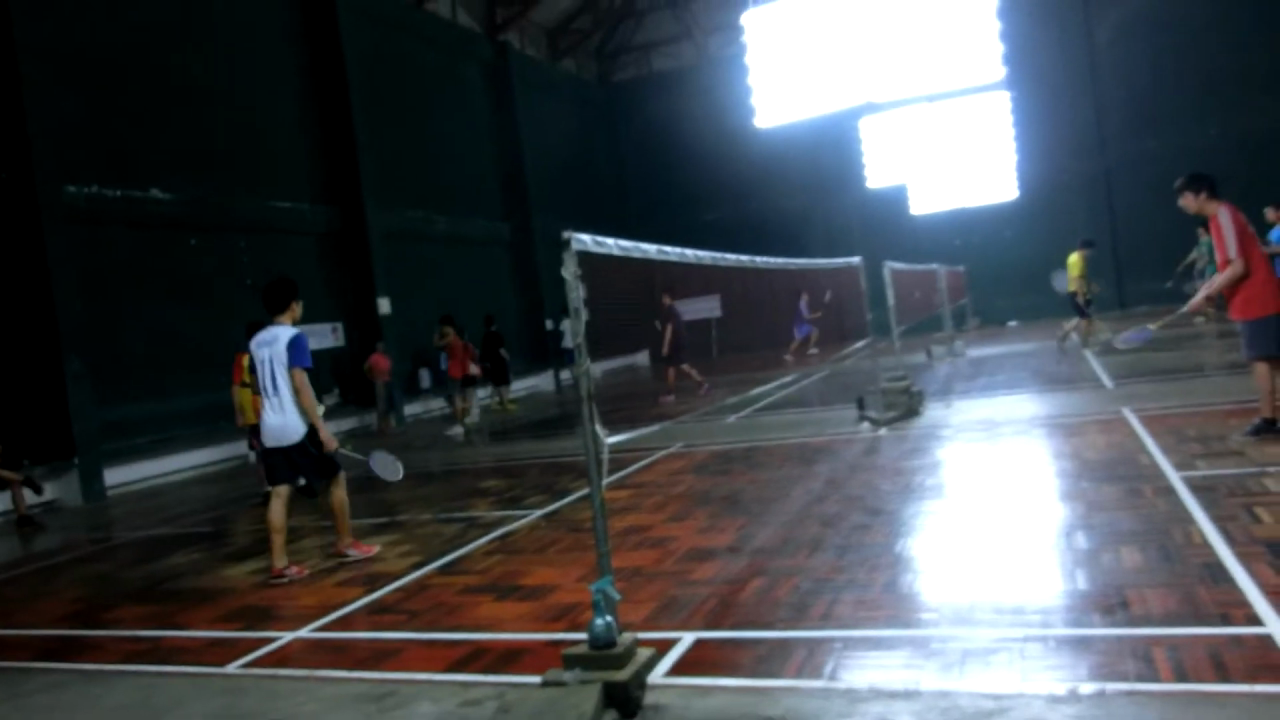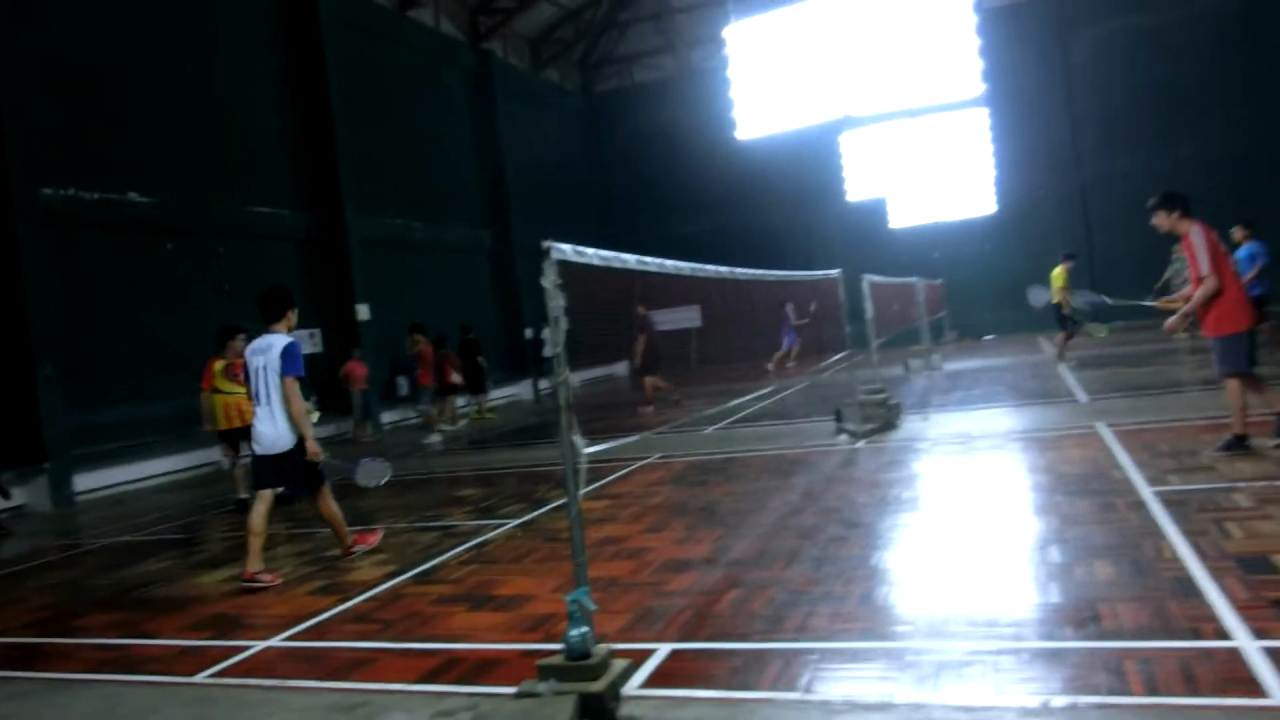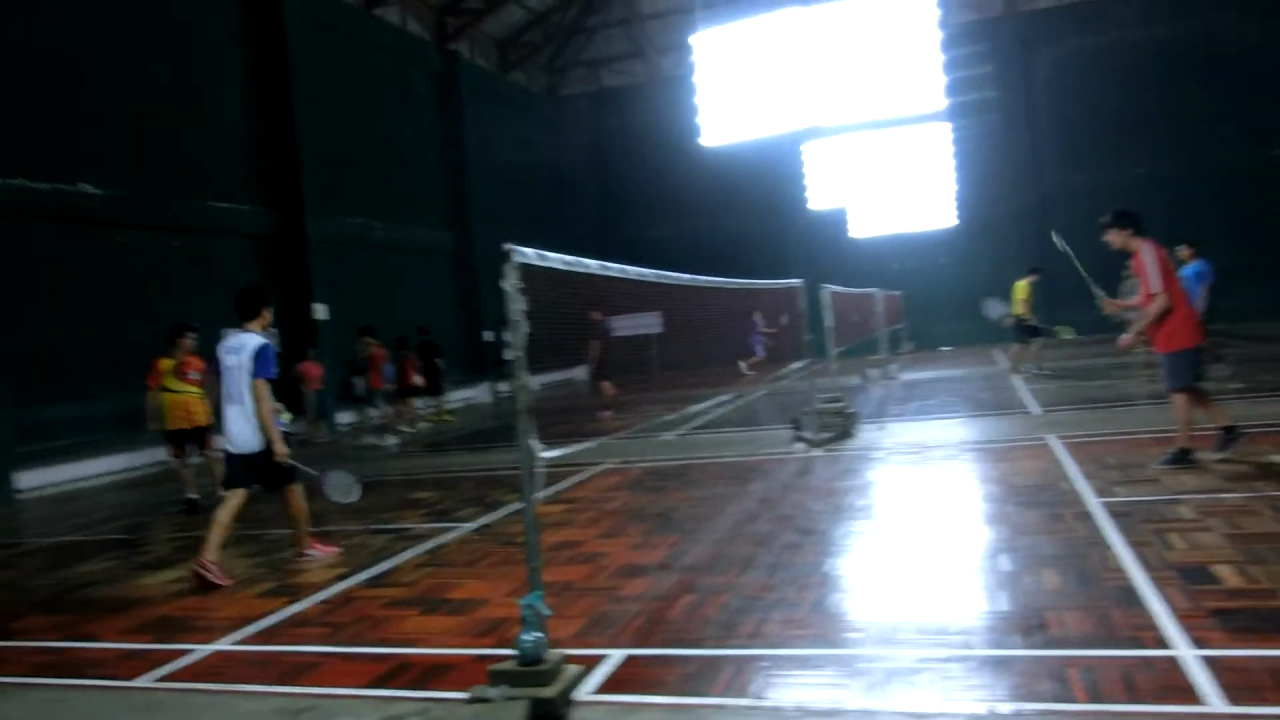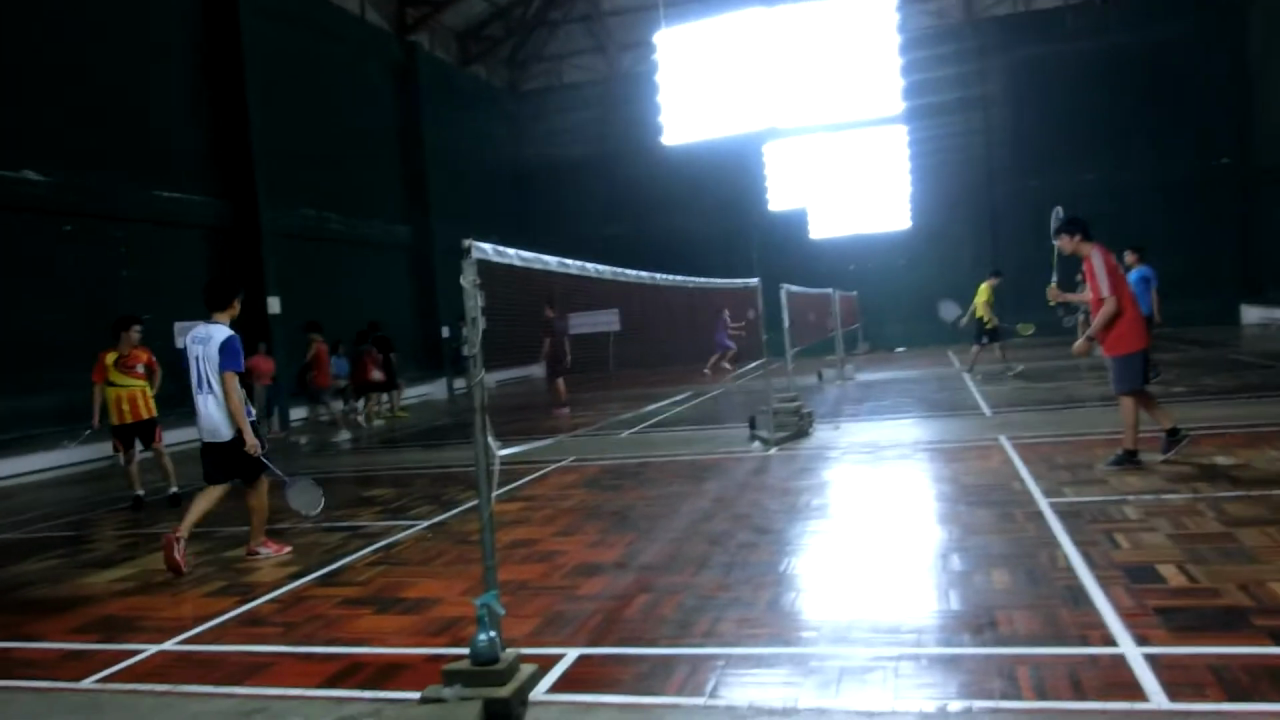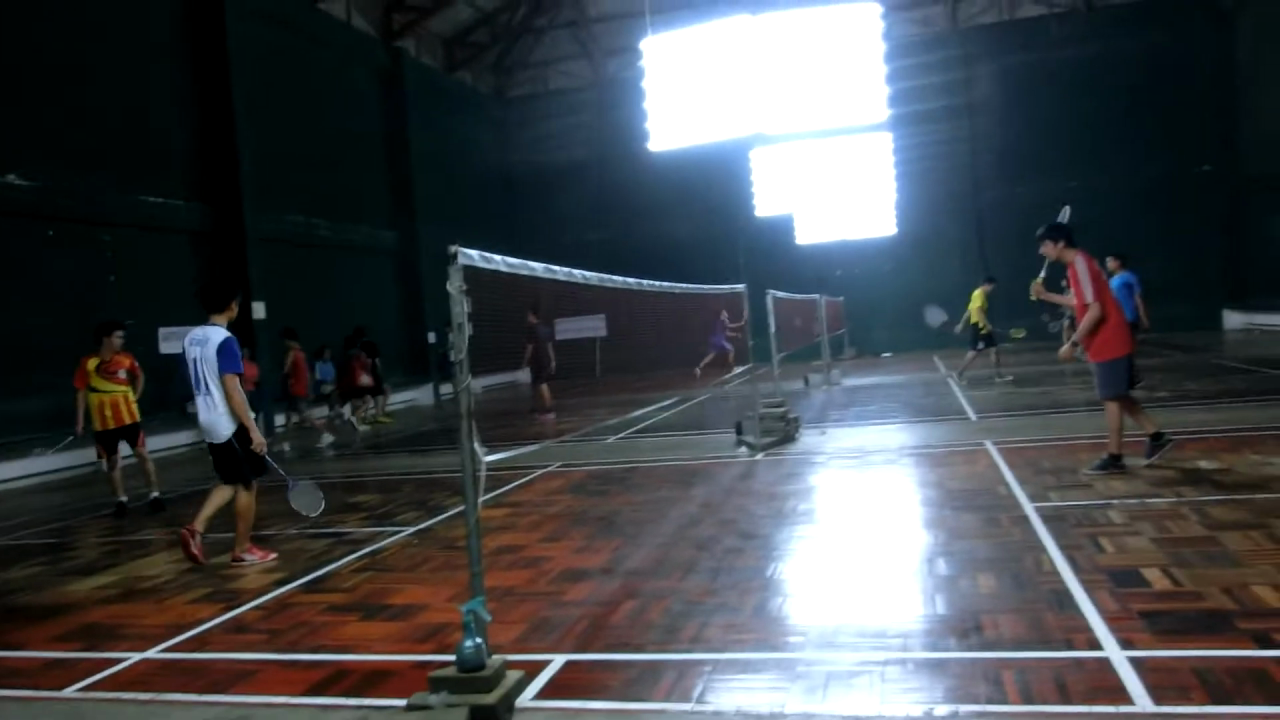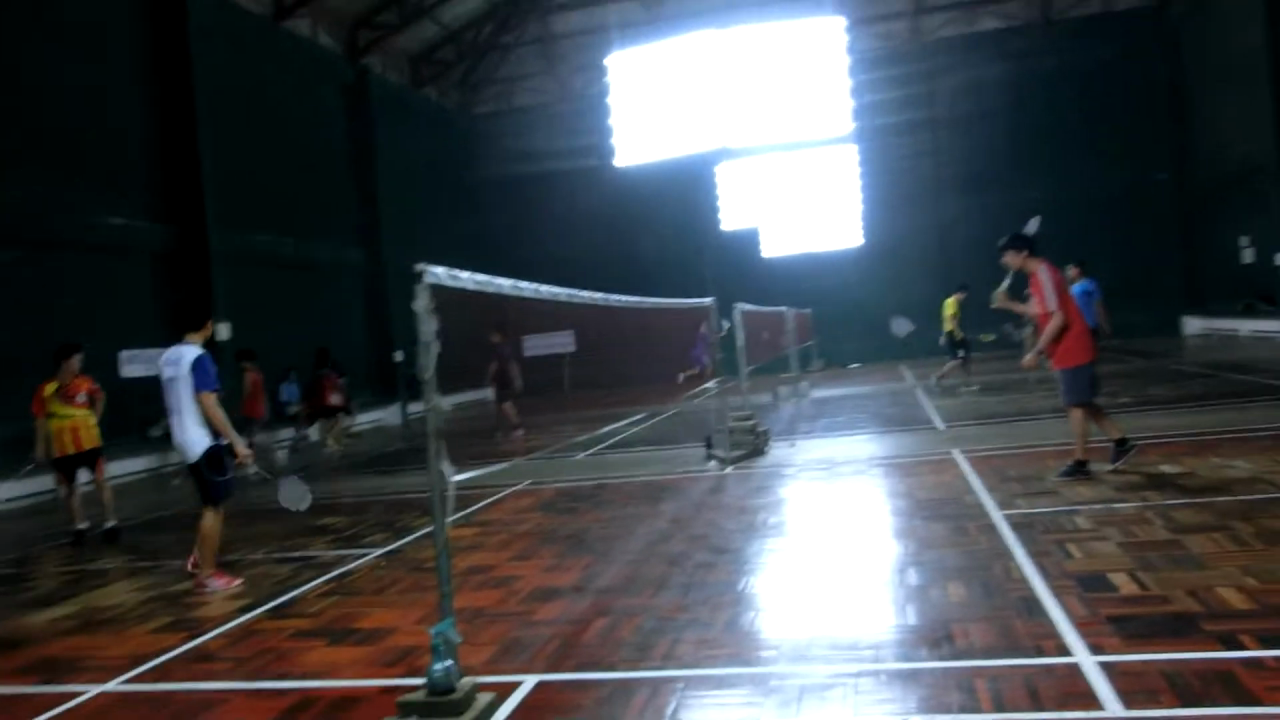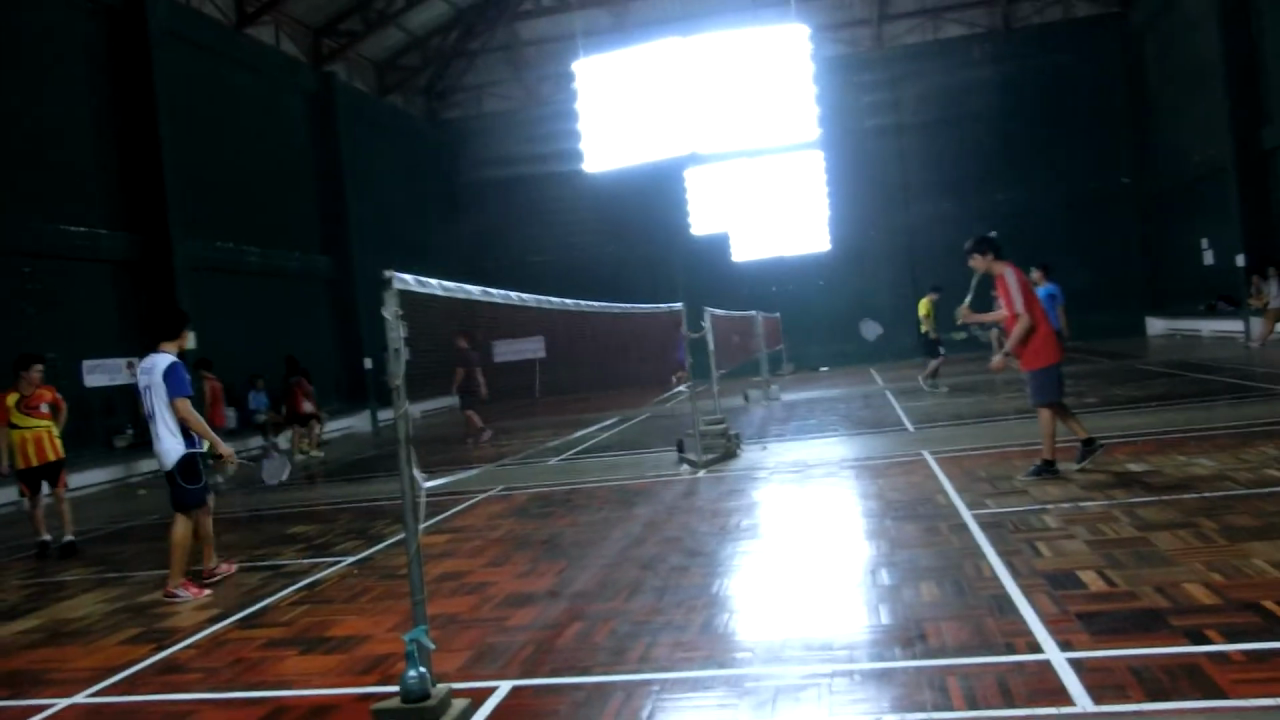
dt=0.1s
person 1, frame 1
left shoulder: (257, 342)
right shoulder: (294, 338)
right elbow: (300, 385)
right wrist: (321, 428)
left hip: (271, 430)
right hip: (299, 429)
left knee: (279, 493)
right knee: (334, 478)
left ankle: (279, 563)
right ankle: (346, 544)
person 1, frame 2
left shoulder: (252, 349)
right shoulder: (288, 346)
right elbow: (290, 394)
right wrist: (309, 437)
left hip: (261, 438)
right hip: (288, 438)
left knee: (263, 499)
right knee: (320, 490)
left ankle: (253, 568)
right ankle: (348, 542)
person 1, frame 3
left shoulder: (225, 346)
right shoulder: (261, 347)
right elbow: (261, 395)
right wrist: (277, 440)
left hip: (234, 436)
right hip: (261, 436)
left knee: (234, 497)
right knee: (291, 487)
left ankle: (208, 558)
right ankle: (306, 545)
person 1, frame 4
left shoulder: (193, 336)
right shoulder: (228, 339)
right elbow: (230, 388)
right wrist: (247, 432)
left hip: (207, 426)
right hip: (231, 426)
left knee: (217, 486)
right knee: (257, 480)
left ankle: (179, 536)
right ankle: (258, 542)
person 1, frame 5
left shoulder: (192, 338)
right shoulder: (225, 341)
right elbow: (232, 390)
right wrist: (253, 430)
left hip: (210, 424)
right hip: (232, 424)
left knee: (230, 483)
right knee: (247, 484)
left ankle: (195, 529)
right ankle: (243, 548)
person 1, frame 6
left shoulder: (168, 358)
right shoulder: (200, 358)
right elbow: (209, 406)
right wrist: (237, 442)
left hip: (186, 442)
right hip: (206, 443)
left knee: (211, 504)
right knee: (214, 507)
left ankle: (199, 557)
right ankle: (207, 574)
person 1, frame 7
left shoulder: (146, 366)
right shoulder: (173, 366)
right elbow: (184, 411)
right wrist: (217, 442)
left hip: (169, 449)
right hip: (182, 450)
left knee: (203, 504)
right knee: (187, 514)
left ankle: (211, 566)
right ankle: (176, 584)
person 2, frame 1
left shoulder: (1223, 217)
right shoulder: (1221, 215)
left elbow: (1238, 267)
left wrist: (1204, 296)
right wrist: (1210, 288)
left hip: (1254, 300)
right hip: (1255, 297)
person 2, frame 2
left shoulder: (1196, 236)
right shoulder: (1194, 235)
left elbow: (1211, 284)
left wrist: (1182, 315)
right wrist: (1178, 298)
left hip: (1227, 318)
right hip: (1231, 316)
left knee: (1231, 375)
right knee: (1241, 373)
left ankle: (1239, 437)
person 2, frame 3
left shoulder: (1146, 253)
right shoulder: (1144, 253)
left elbow: (1162, 301)
left wrist: (1135, 332)
right wrist: (1121, 305)
left hip: (1175, 333)
right hip: (1178, 332)
left knee: (1178, 390)
right knee: (1187, 388)
left ankle: (1183, 452)
right ankle: (1227, 429)
person 2, frame 4
left shoulder: (1096, 258)
right shoulder: (1093, 258)
left elbow: (1111, 305)
left wrist: (1088, 338)
right wrist: (1064, 297)
left hip: (1124, 337)
right hip: (1125, 336)
left knee: (1126, 393)
right knee: (1134, 391)
left ankle: (1129, 453)
right ankle: (1172, 432)
person 2, frame 5
left shoulder: (1081, 265)
right shoulder: (1077, 265)
left elbow: (1095, 311)
left wrist: (1072, 343)
right wrist: (1047, 296)
left hip: (1108, 343)
right hip: (1109, 342)
left knee: (1111, 398)
right knee: (1119, 396)
left ankle: (1114, 458)
right ankle: (1156, 437)
person 2, frame 6
left shoulder: (1043, 274)
right shoulder: (1038, 273)
left elbow: (1058, 319)
right elbow: (1041, 311)
left wrist: (1036, 352)
right wrist: (1009, 305)
left hip: (1071, 350)
right hip: (1071, 349)
left knee: (1075, 405)
right knee: (1082, 403)
left ankle: (1080, 464)
right ankle: (1120, 442)
person 2, frame 7
left shoulder: (1009, 277)
right shoulder: (1003, 277)
left elbow: (1025, 321)
right elbow: (1008, 314)
left wrist: (1004, 353)
right wrist: (975, 318)
left hip: (1038, 352)
right hip: (1038, 351)
left knee: (1044, 405)
right knee: (1050, 403)
left ankle: (1048, 464)
right ankle: (1087, 442)
person 3, frame 1
right shoulder: (242, 359)
right elbow: (236, 387)
right wrist: (239, 414)
right hip: (254, 415)
right knee: (260, 453)
right ankle: (267, 490)
person 3, frame 2
left shoulder: (244, 362)
right shoulder: (214, 365)
right elbow: (205, 393)
left wrist: (254, 405)
right wrist: (207, 420)
left hip: (249, 418)
right hip: (226, 422)
right knee: (233, 460)
right ankle: (241, 496)
person 3, frame 3
left shoulder: (197, 361)
right shoulder: (161, 363)
left elbow: (207, 382)
right elbow: (153, 391)
left wrist: (205, 402)
right wrist: (153, 418)
left hip: (200, 417)
right hip: (175, 421)
left knee: (211, 454)
right knee: (183, 460)
left ankle: (224, 492)
right ankle: (192, 497)
person 3, frame 4
left shoulder: (144, 353)
right shoulder: (106, 358)
left elbow: (156, 371)
right elbow: (98, 387)
left wrist: (152, 391)
right wrist: (96, 415)
left hip: (145, 411)
right hip: (120, 416)
left knee: (159, 449)
right knee: (128, 455)
left ankle: (174, 490)
right ankle: (138, 494)
person 3, frame 5
left shoulder: (127, 359)
right shoulder: (87, 364)
left elbow: (139, 376)
right elbow: (81, 392)
left wrist: (135, 396)
right wrist: (79, 421)
left hip: (128, 416)
right hip: (103, 420)
left knee: (142, 453)
right knee: (111, 461)
left ankle: (155, 495)
right ankle: (121, 500)
person 3, frame 6
left shoulder: (86, 382)
right shoulder: (46, 389)
left elbow: (99, 398)
right elbow: (40, 419)
left wrist: (95, 420)
right wrist: (40, 447)
left hip: (88, 440)
right hip: (62, 446)
left knee: (100, 479)
right knee: (70, 487)
left ankle: (110, 523)
right ankle: (80, 527)
person 3, frame 7
left shoulder: (48, 392)
left elbow: (62, 408)
left wrist: (57, 430)
left hip: (51, 453)
right hip: (25, 458)
left knee: (60, 494)
right knee: (34, 500)
left ankle: (68, 538)
right ankle: (43, 539)
